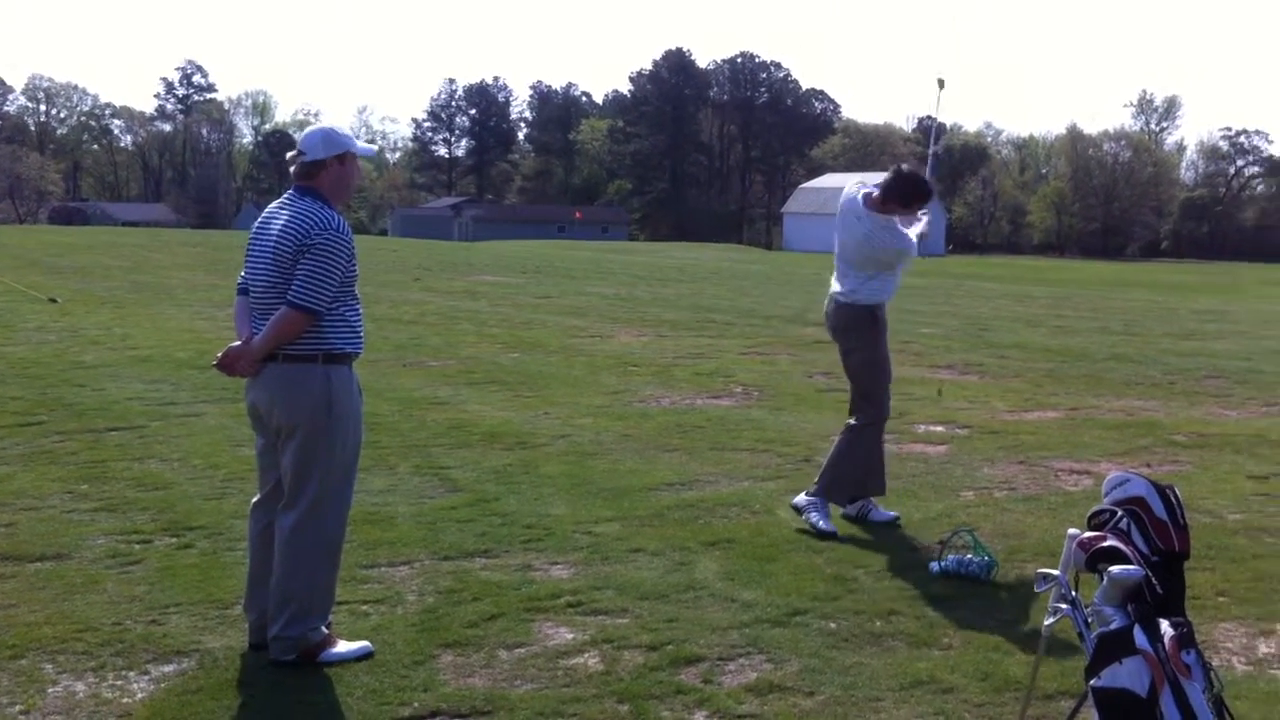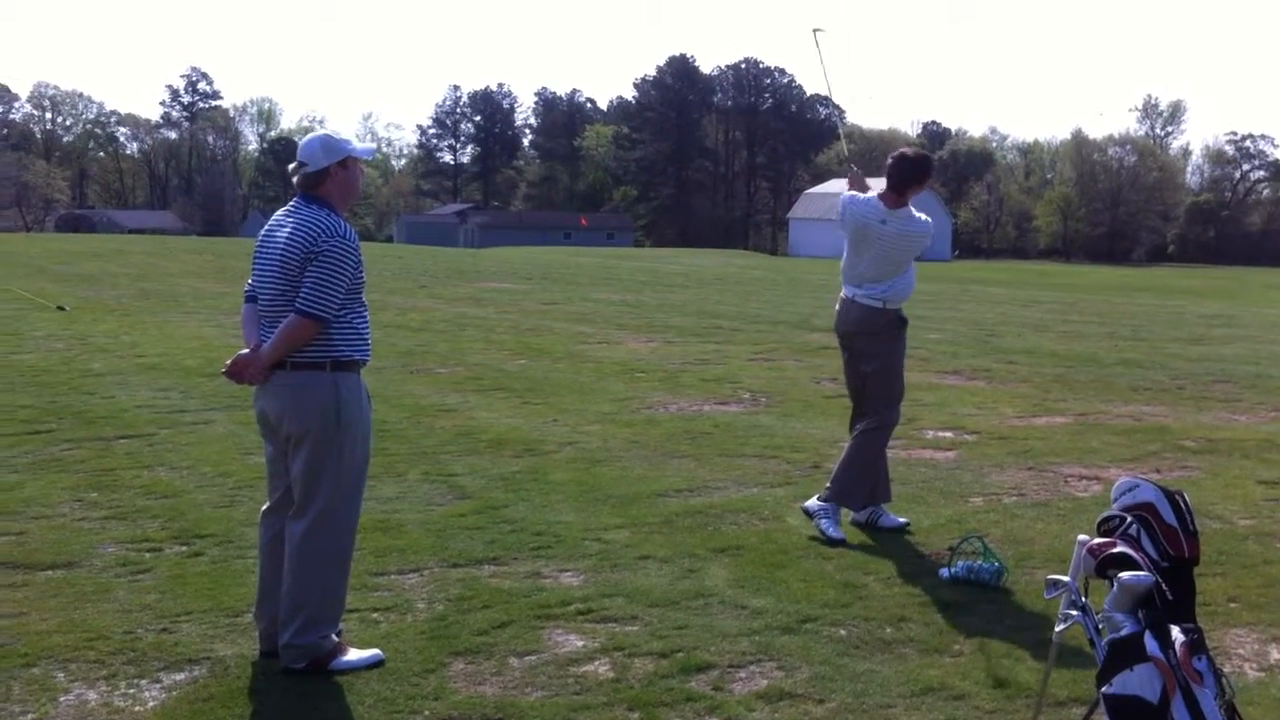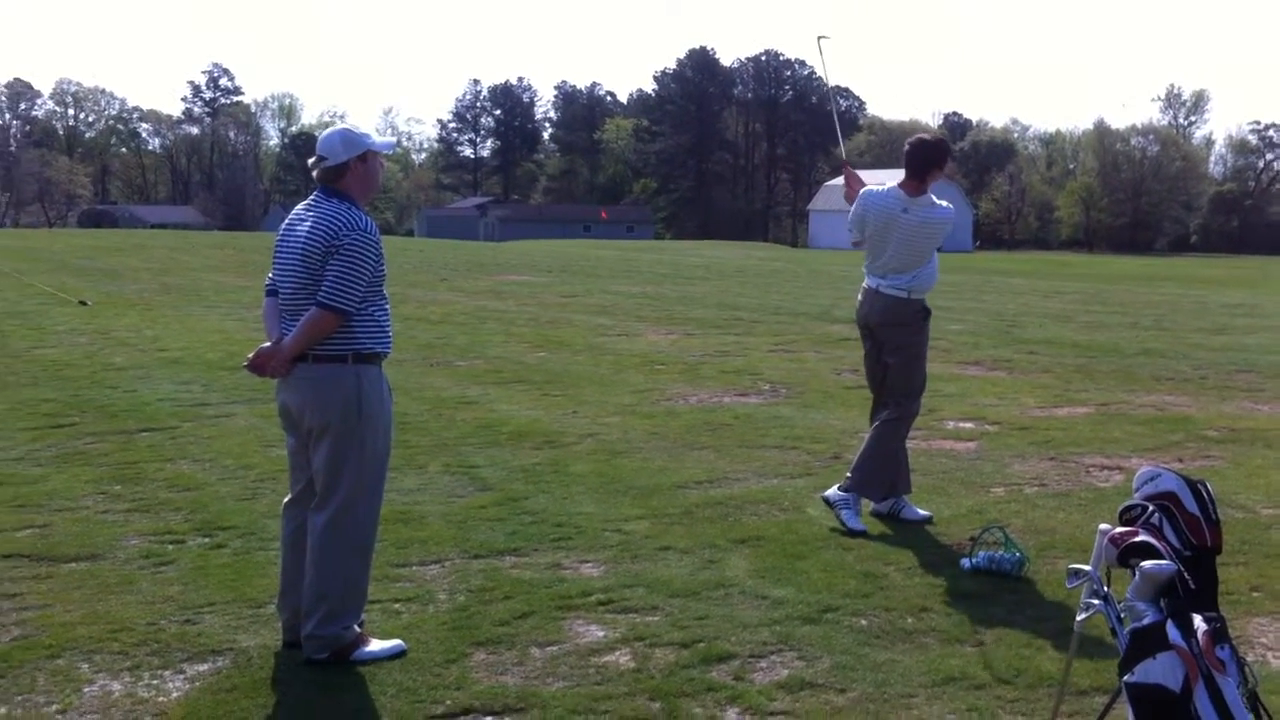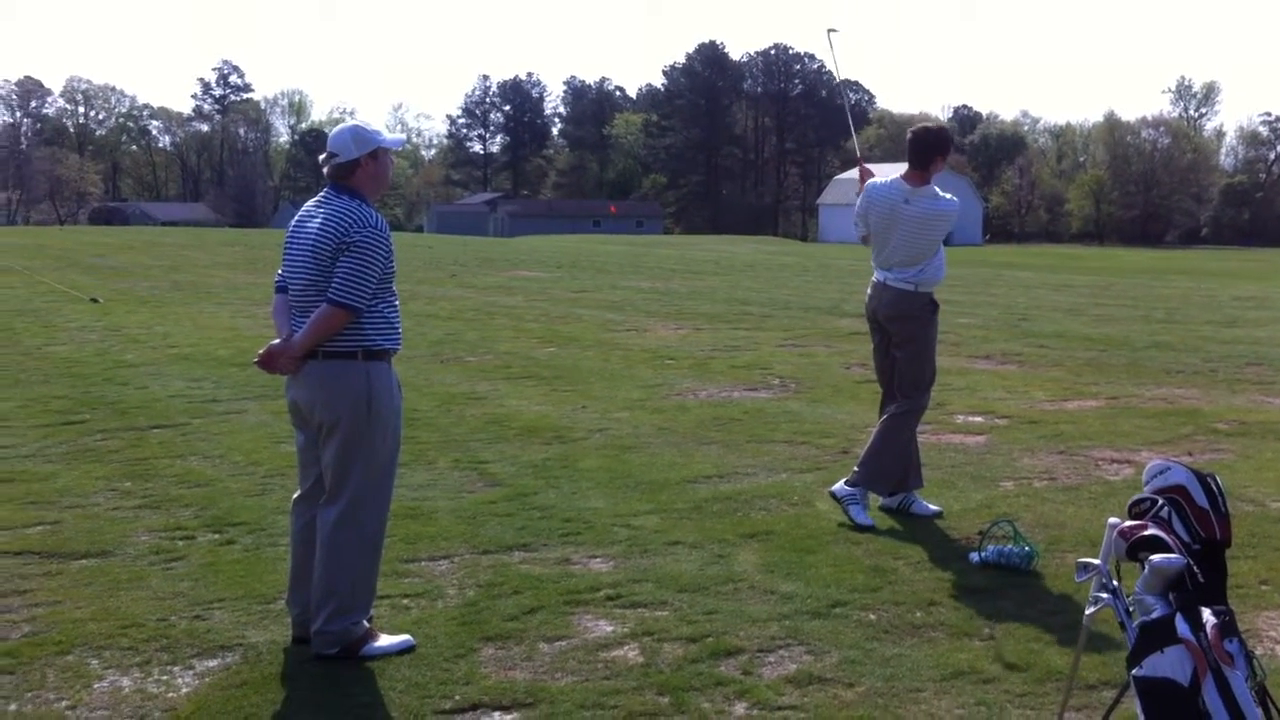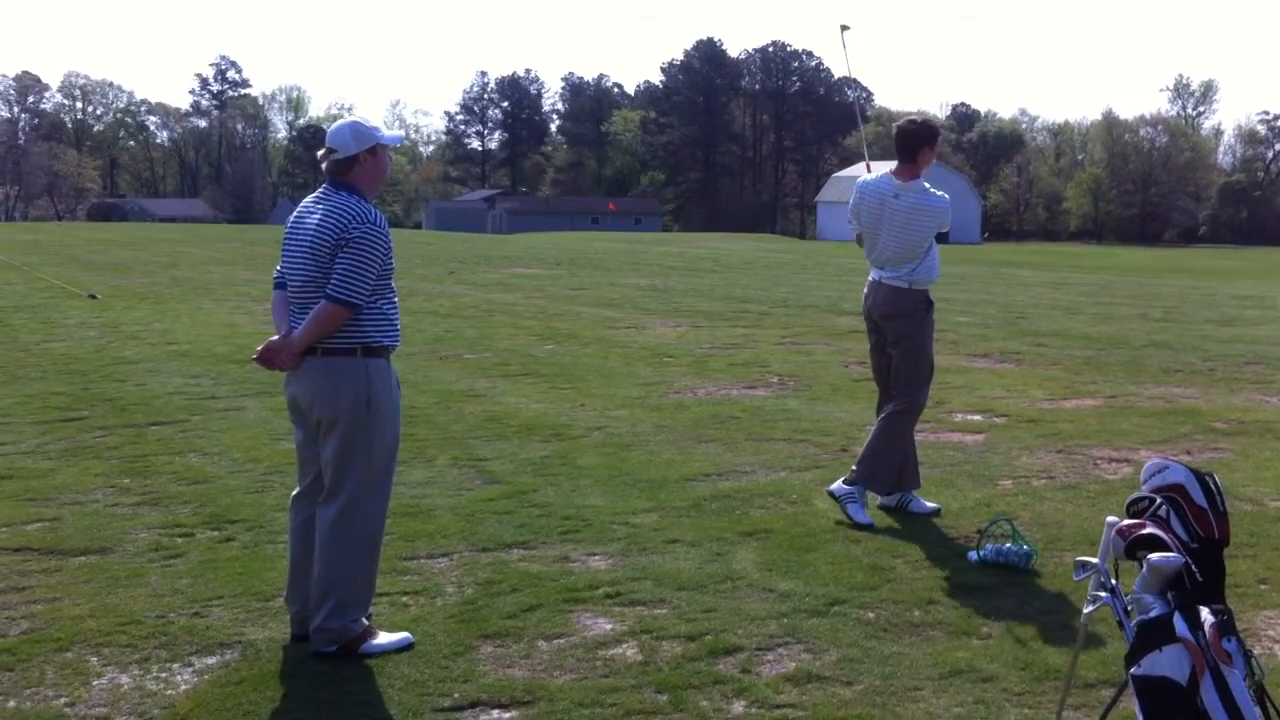
dt=0.3s
person 1, frame 1
left shoulder: (270, 216)
right shoulder: (329, 227)
left elbow: (246, 293)
right elbow: (301, 310)
left wrist: (247, 348)
right wrist: (252, 354)
left hip: (269, 380)
right hip: (316, 381)
left knee: (273, 502)
right knee: (313, 510)
left ankle: (266, 622)
right ankle: (297, 636)
person 1, frame 2
left shoulder: (277, 224)
right shoulder: (335, 234)
left elbow: (254, 300)
right elbow: (309, 317)
left wrist: (255, 355)
right wrist: (261, 361)
left hip: (278, 387)
right hip: (325, 388)
left knee: (283, 510)
right knee: (323, 517)
left ankle: (276, 629)
right ankle: (308, 644)
person 1, frame 3
left shoulder: (297, 218)
right shoulder: (355, 227)
left elbow: (275, 294)
right elbow: (330, 310)
left wrist: (278, 349)
right wrist: (283, 354)
left hip: (300, 381)
right hip: (346, 381)
left knee: (306, 502)
right knee: (345, 509)
left ankle: (299, 620)
right ankle: (331, 634)
person 1, frame 4
left shoulder: (306, 215)
right shoulder: (366, 225)
left elbow: (285, 290)
right elbow: (341, 307)
left wrist: (286, 345)
right wrist: (293, 351)
left hip: (310, 377)
right hip: (355, 377)
left knee: (314, 498)
right knee: (354, 505)
left ankle: (308, 616)
right ankle: (340, 630)
person 1, frame 5
left shoulder: (305, 211)
right shoulder: (365, 221)
left elbow: (283, 286)
right elbow: (340, 304)
left wrist: (286, 341)
right wrist: (293, 348)
left hip: (309, 374)
right hip: (355, 375)
left knee: (314, 495)
right knee: (353, 502)
left ankle: (307, 614)
right ankle: (338, 628)
person 2, frame 1
left shoulder: (852, 194)
right shoulder: (897, 241)
right elbow: (913, 238)
left wrist: (906, 220)
right wrist: (919, 225)
left hip: (841, 306)
right hip: (861, 317)
left knee: (867, 405)
right knee: (871, 411)
left ankle: (857, 497)
right ankle: (816, 496)
person 2, frame 2
left shoulder: (851, 205)
right shoulder: (921, 229)
left wrist: (861, 190)
left hip: (848, 311)
right hip: (882, 320)
left knee: (867, 411)
right knee: (881, 416)
left ankle: (867, 503)
right ankle: (828, 501)
person 2, frame 3
left shoulder: (870, 199)
right shoulder: (943, 216)
left hip: (870, 302)
right hip: (906, 312)
left knee: (887, 403)
right knee: (902, 406)
left ankle: (888, 494)
right ankle: (848, 490)
person 2, frame 4
left shoulder: (875, 191)
right shoulder: (947, 208)
left hip: (879, 295)
right hip: (914, 305)
left knee: (897, 397)
right knee: (911, 400)
left ankle: (898, 489)
right ankle: (856, 484)
person 2, frame 5
left shoulder: (865, 187)
right shoulder: (937, 204)
left hip: (875, 293)
right hip: (909, 303)
left knee: (893, 396)
right knee: (908, 399)
left ankle: (897, 488)
right ankle: (854, 483)
